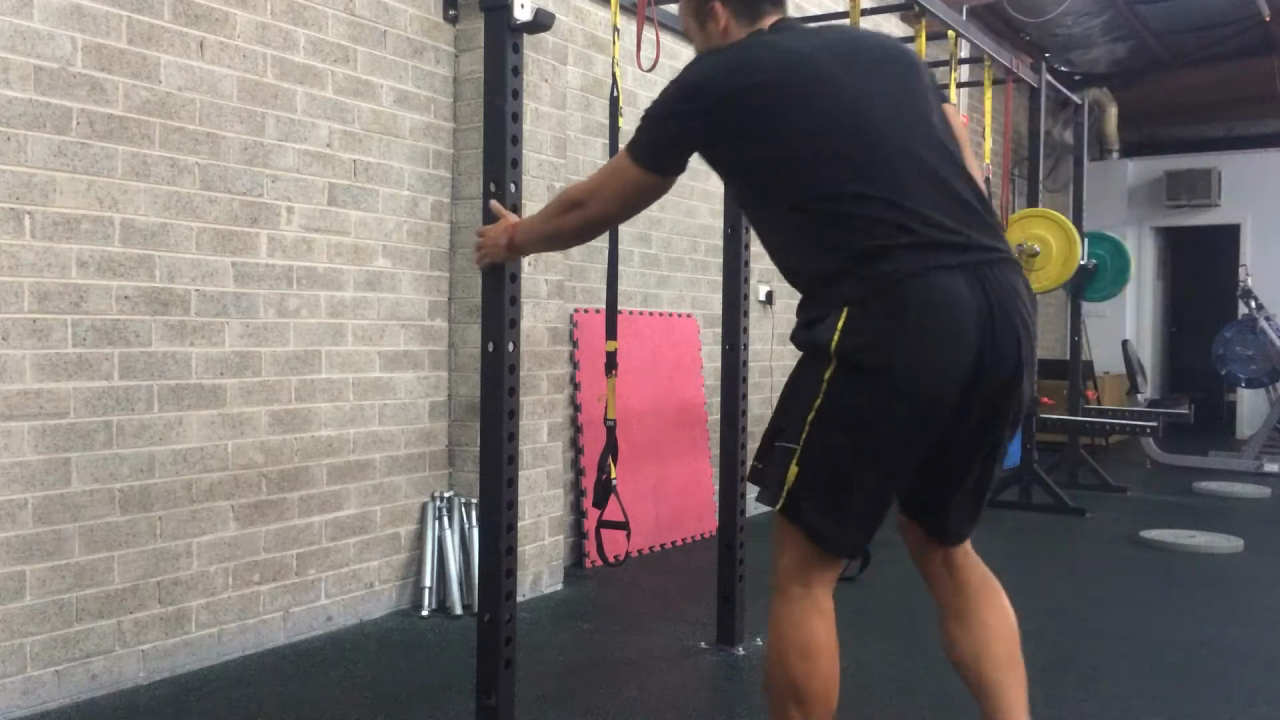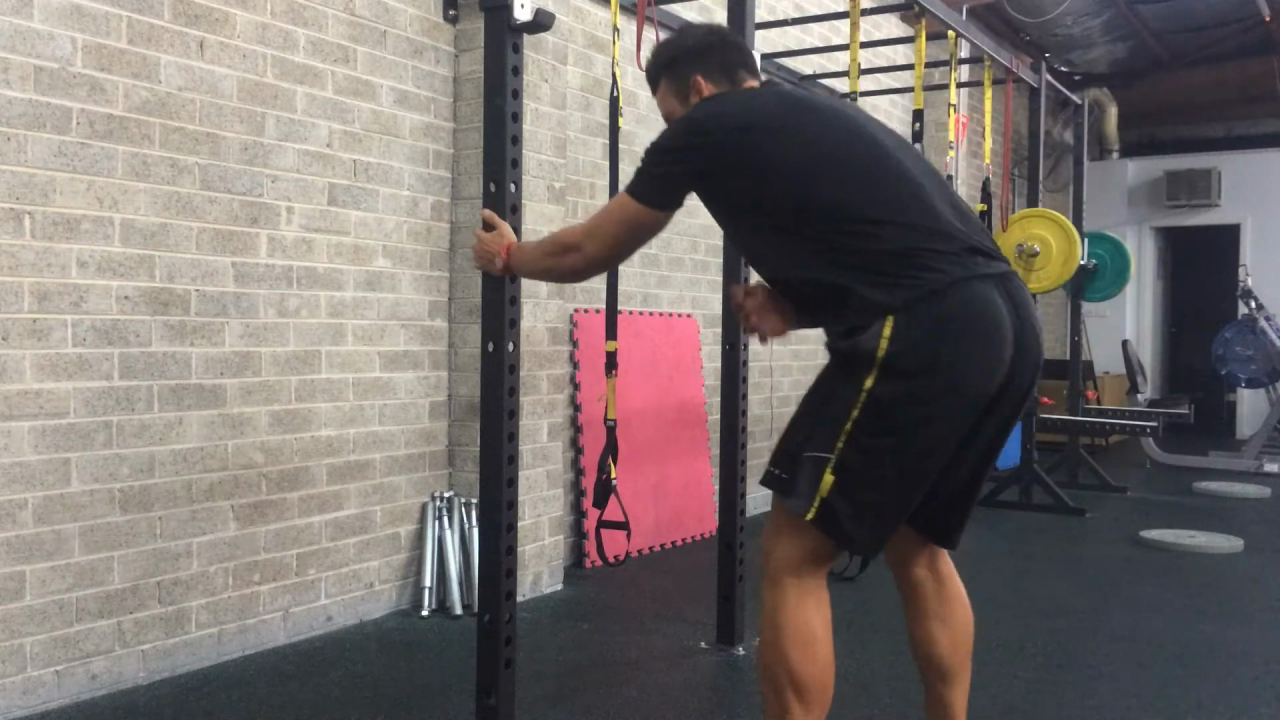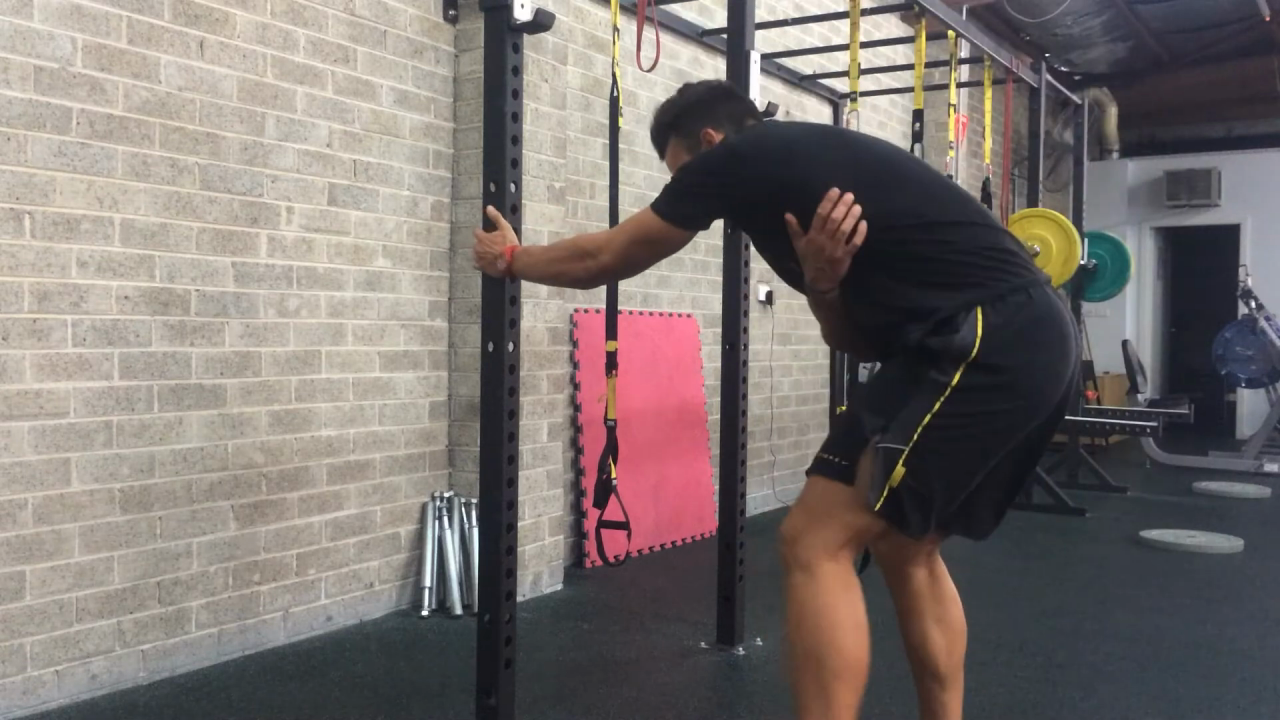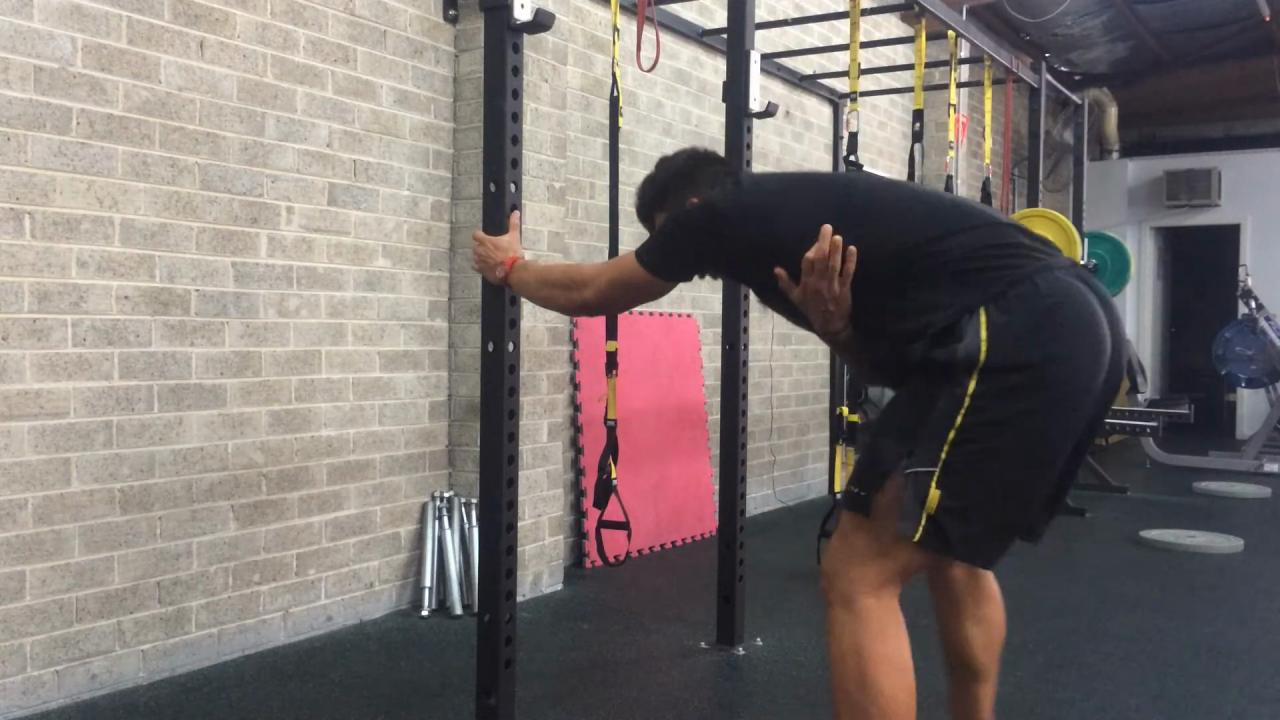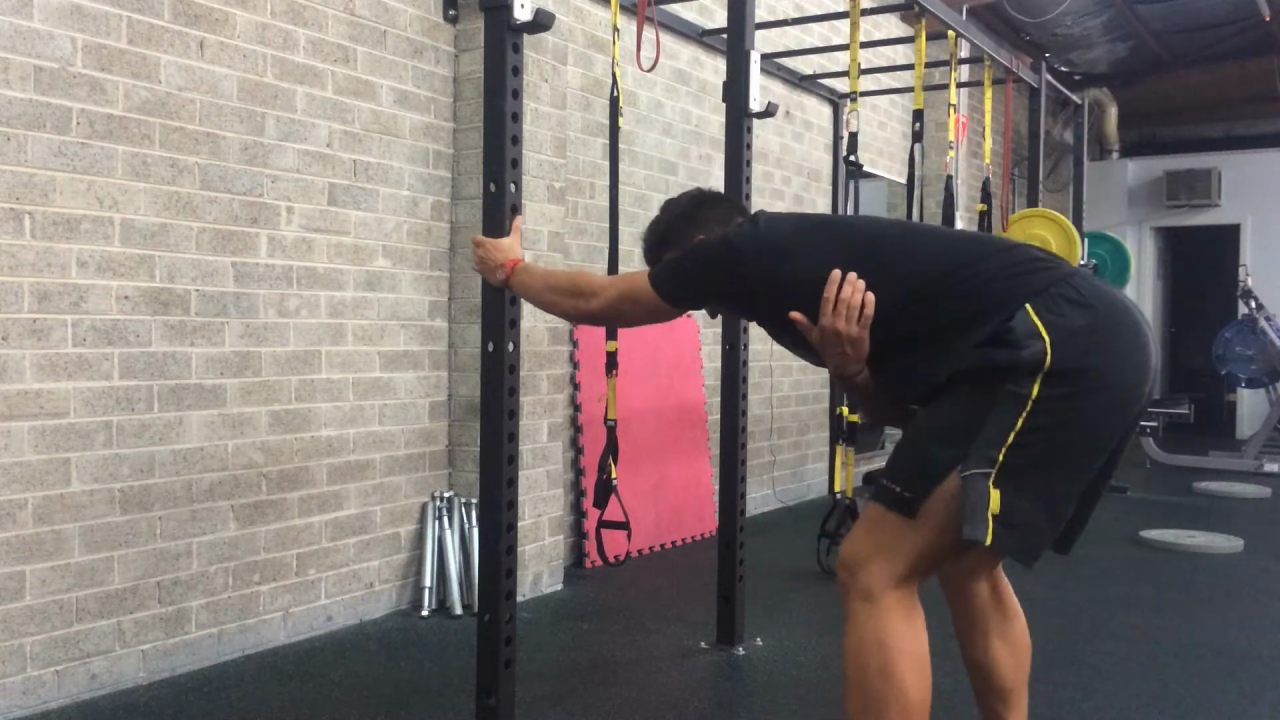
dt=0.3s
person 1, frame 1
left shoulder: (716, 81)
left elbow: (591, 209)
right elbow: (971, 187)
left wrist: (513, 237)
left hip: (896, 319)
right hip: (1000, 303)
left knee: (801, 570)
right knee: (945, 551)
person 1, frame 2
left shoulder: (708, 128)
right shoulder: (818, 120)
left elbow: (587, 252)
left wrist: (506, 254)
right wrist: (794, 307)
left hip: (927, 334)
right hip: (1002, 319)
left knee: (792, 557)
right knee: (915, 550)
person 1, frame 3
left shoulder: (738, 158)
right shoulder: (813, 162)
left elbow: (604, 259)
right elbow: (861, 342)
left wrist: (511, 258)
right wrist: (826, 286)
left hip: (987, 337)
right hip: (1032, 334)
left knee: (815, 543)
right knee: (904, 545)
person 1, frame 4
left shoulder: (722, 214)
right shoulder: (798, 212)
left elbow: (591, 292)
right elbow: (897, 367)
left wrist: (508, 265)
right wrist: (838, 327)
left hip: (1016, 333)
right hip: (1077, 322)
left knee: (858, 576)
right knee: (951, 550)
person 1, frame 5
left shoulder: (741, 253)
right shoulder: (806, 254)
left elbow: (598, 302)
right elbow: (911, 407)
left wrist: (510, 268)
right wrist: (853, 371)
left hip: (1057, 345)
right hip: (1105, 336)
left knee: (875, 573)
right knee: (965, 562)
